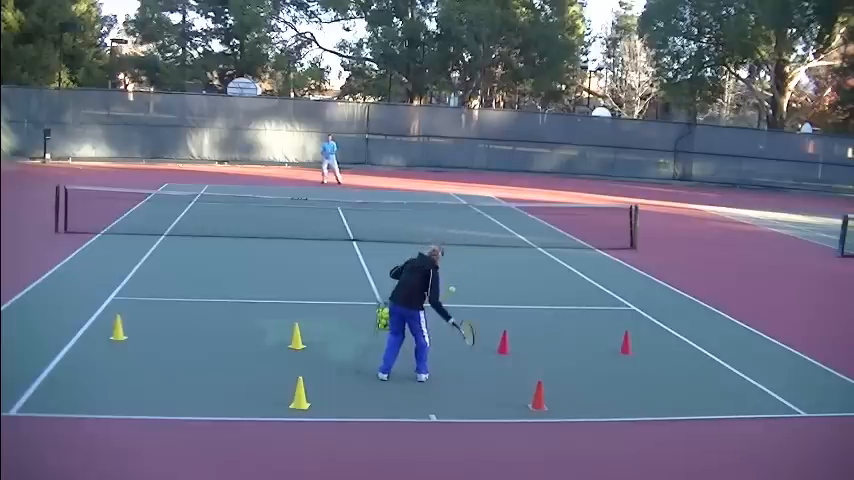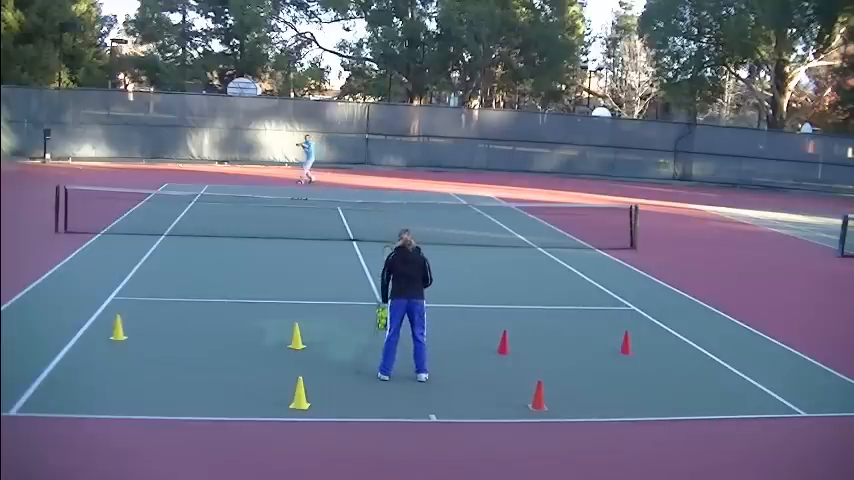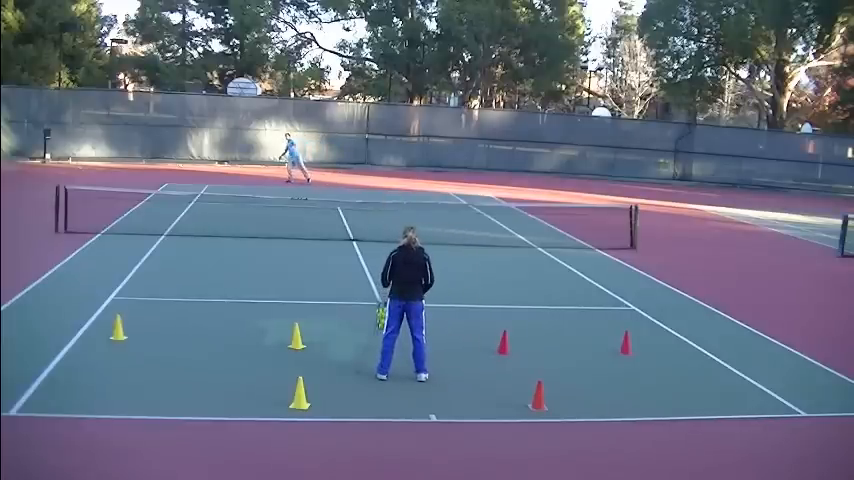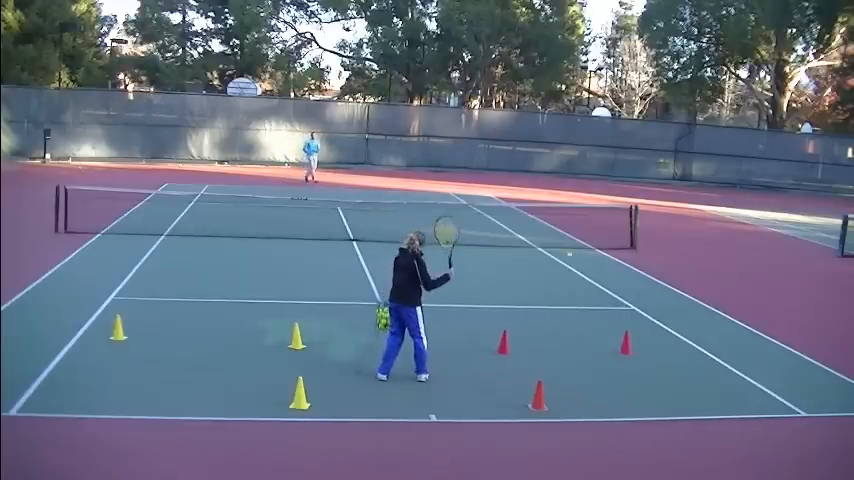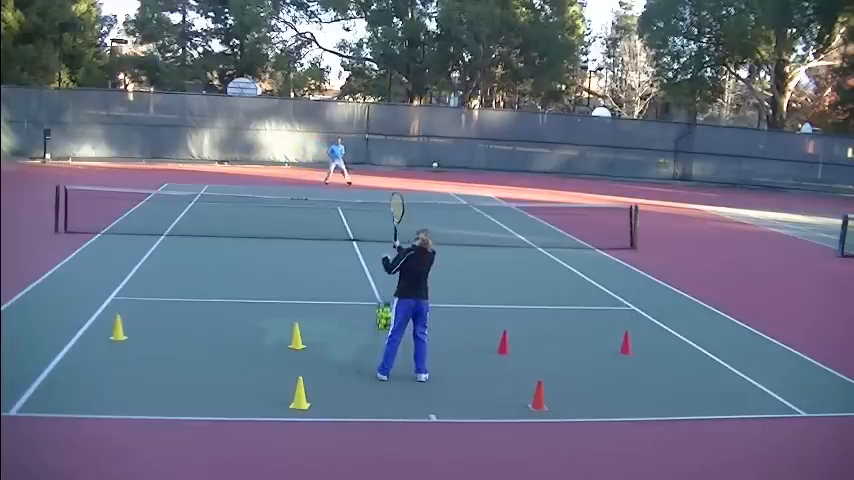
dt=1s
person 1, frame 1
left shoulder: (412, 261)
right shoulder: (432, 271)
left elbow: (393, 274)
right elbow: (433, 300)
right wrist: (448, 318)
left hip: (395, 302)
right hip: (413, 307)
left knee: (395, 336)
right knee: (422, 339)
left ankle: (384, 371)
right ankle: (422, 372)
person 1, frame 2
left shoulder: (392, 256)
right shoulder: (421, 257)
left elbow: (385, 279)
right elbow: (428, 281)
left wrist: (384, 298)
left hip: (397, 299)
right hip: (417, 300)
left knee: (392, 335)
right knee: (419, 336)
left ankle: (384, 372)
right ankle: (422, 372)
person 1, frame 3
left shoulder: (395, 254)
right shoulder: (423, 256)
left elbow: (385, 277)
right elbow: (430, 280)
left wrist: (388, 286)
left hip: (396, 299)
right hip: (415, 300)
left knee: (390, 335)
right knee: (418, 336)
left ankle: (383, 371)
right ankle: (421, 372)
person 1, frame 4
left shoulder: (399, 257)
right shoulder: (417, 260)
right elbow: (428, 285)
right wrist: (447, 276)
left hip: (395, 302)
right hip: (410, 305)
left knee: (394, 336)
right knee: (419, 338)
left ankle: (383, 371)
right ankle: (421, 373)
person 1, frame 5
left shoulder: (408, 253)
right shoulder: (430, 256)
left elbow: (391, 270)
left wrist: (385, 259)
right wrist: (399, 248)
left hip: (403, 299)
right hip: (422, 300)
left knee: (394, 335)
right knee: (421, 336)
left ankle: (383, 372)
right ankle: (421, 372)
